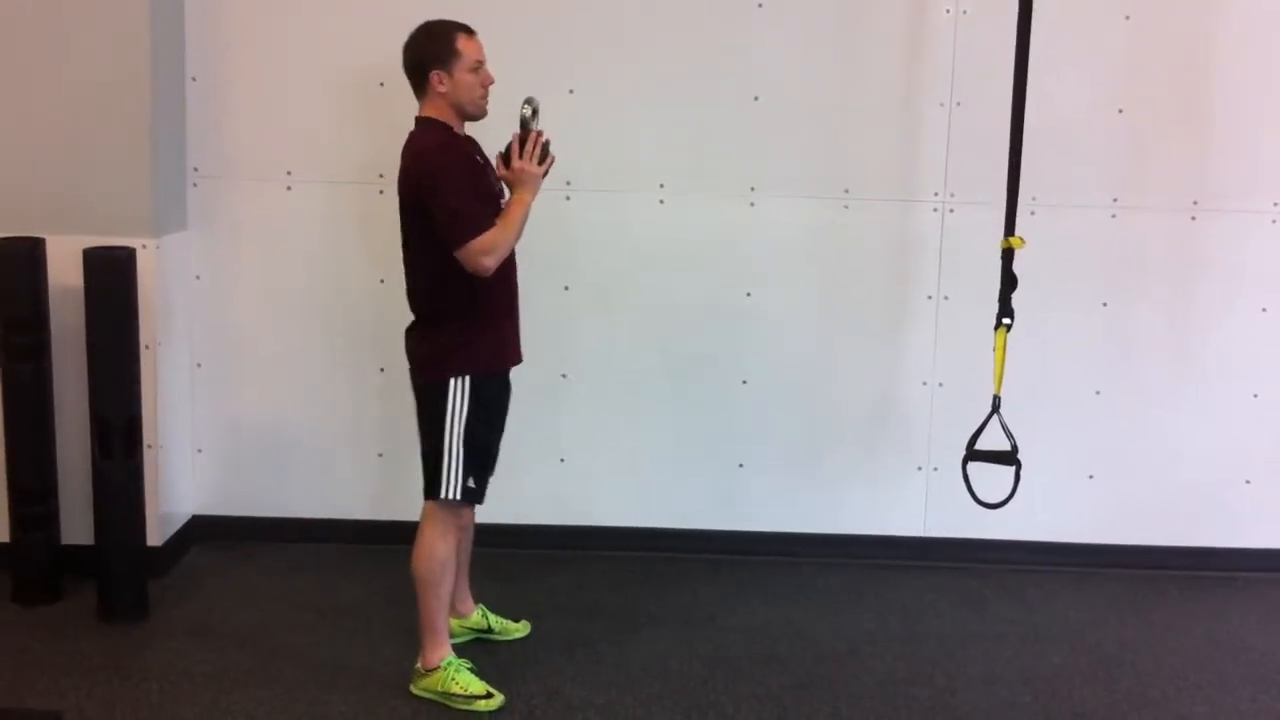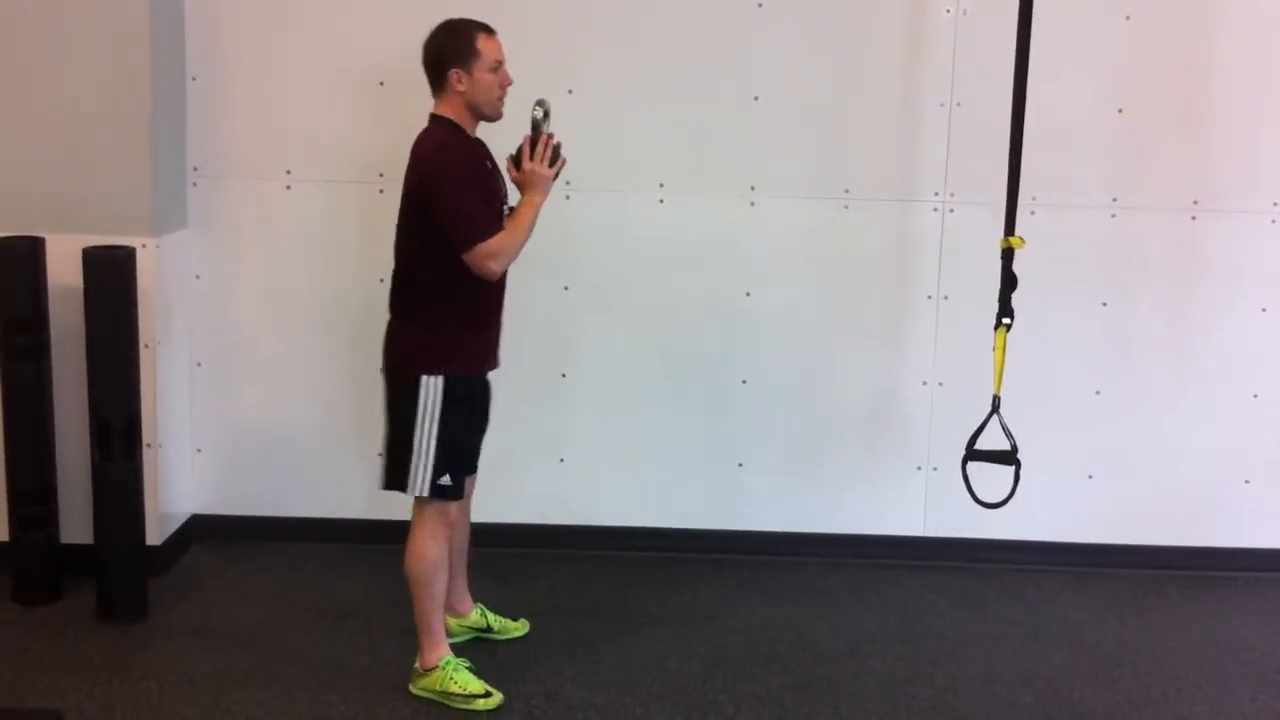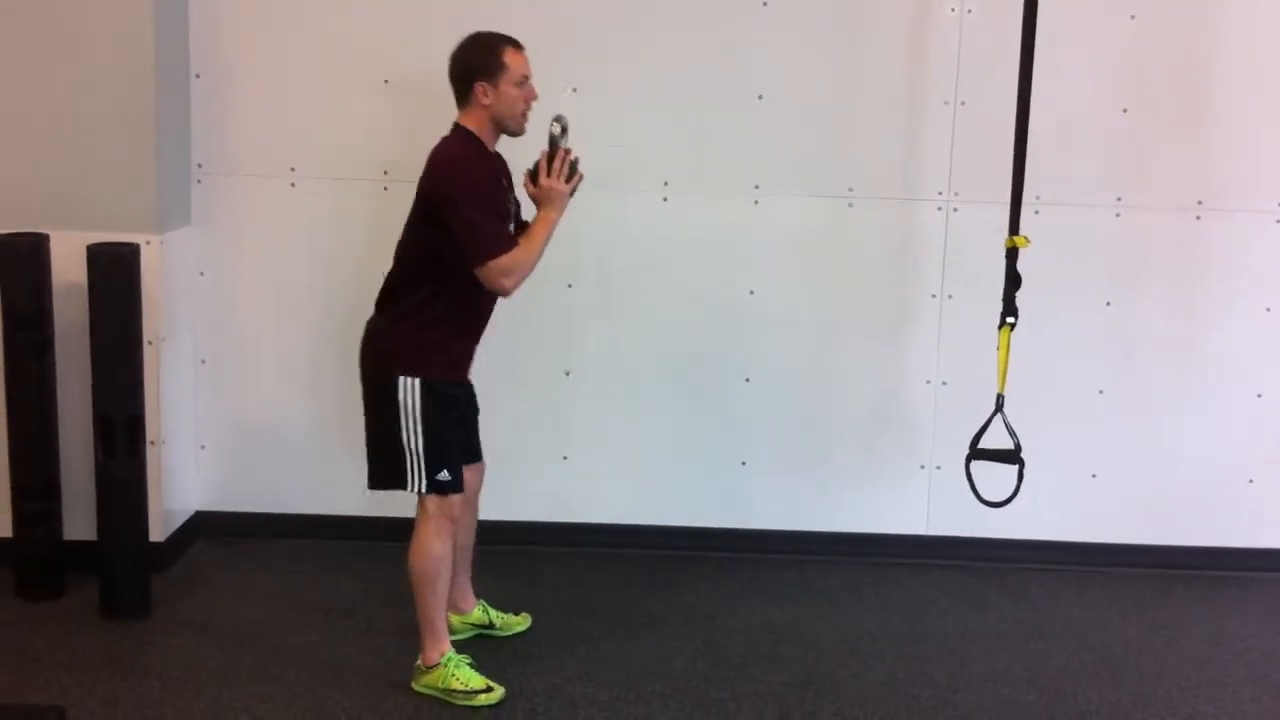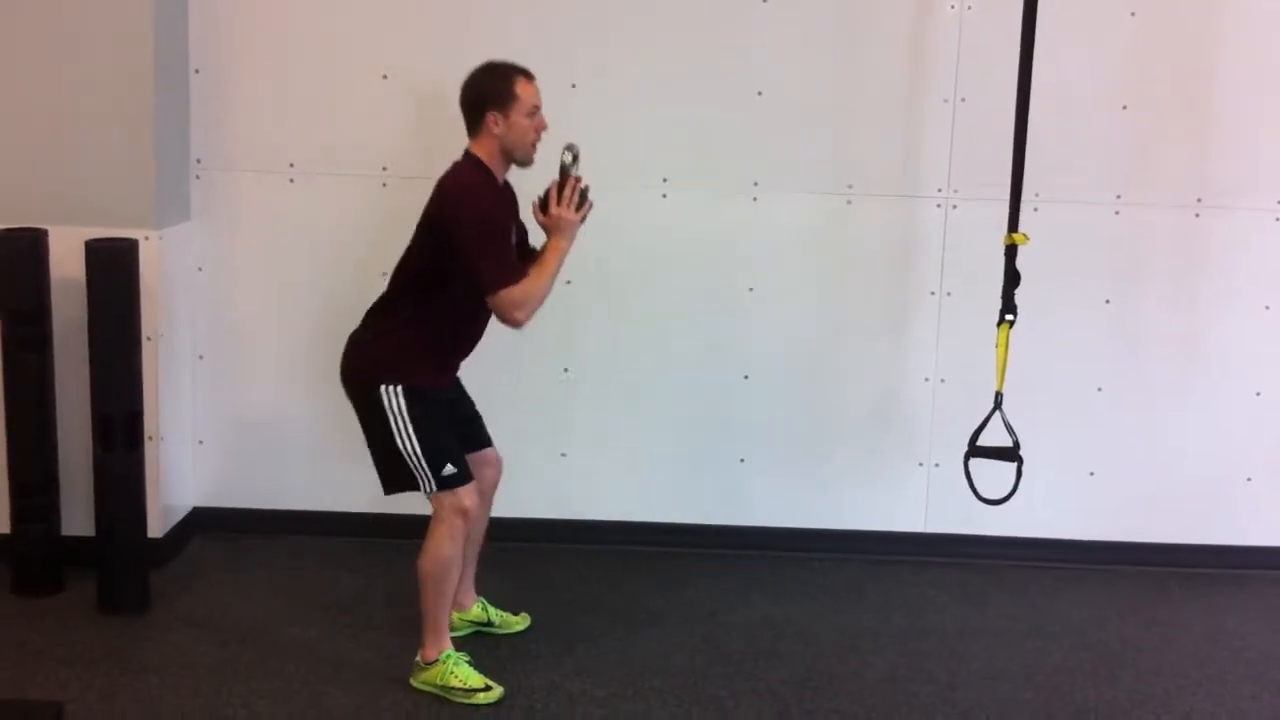
dt=0.2s
person 1, frame 1
left shoulder: (455, 147)
right shoulder: (434, 154)
left elbow: (485, 240)
right elbow: (482, 255)
left wrist: (513, 185)
right wrist: (525, 191)
left hip: (478, 354)
right hip: (455, 359)
left knee: (465, 493)
right knee: (448, 503)
left ankle: (461, 611)
right ankle: (433, 662)
person 1, frame 2
left shoulder: (465, 149)
right shoulder: (444, 153)
left elbow: (489, 242)
right elbow: (492, 259)
left wrist: (526, 188)
right wrist: (535, 193)
left hip: (458, 356)
right hip: (431, 361)
left knee: (459, 490)
right knee: (437, 503)
left ankle: (460, 611)
right ankle: (432, 662)
person 1, frame 3
left shoulder: (485, 163)
right shoulder: (460, 166)
left elbow: (507, 253)
right elbow: (503, 276)
left wrist: (541, 208)
right wrist: (551, 210)
left hip: (440, 359)
right hip: (408, 363)
left knee: (467, 483)
right knee: (442, 503)
left ankle: (463, 608)
right ankle: (434, 660)
person 1, frame 4
left shoulder: (494, 190)
right shoulder: (470, 195)
left elbow: (521, 282)
right elbow: (516, 308)
left wrist: (552, 237)
right wrist: (562, 238)
left hip: (425, 367)
right hip: (390, 374)
left knee: (486, 470)
right knee: (459, 503)
left ankle: (464, 604)
right ankle: (434, 657)
